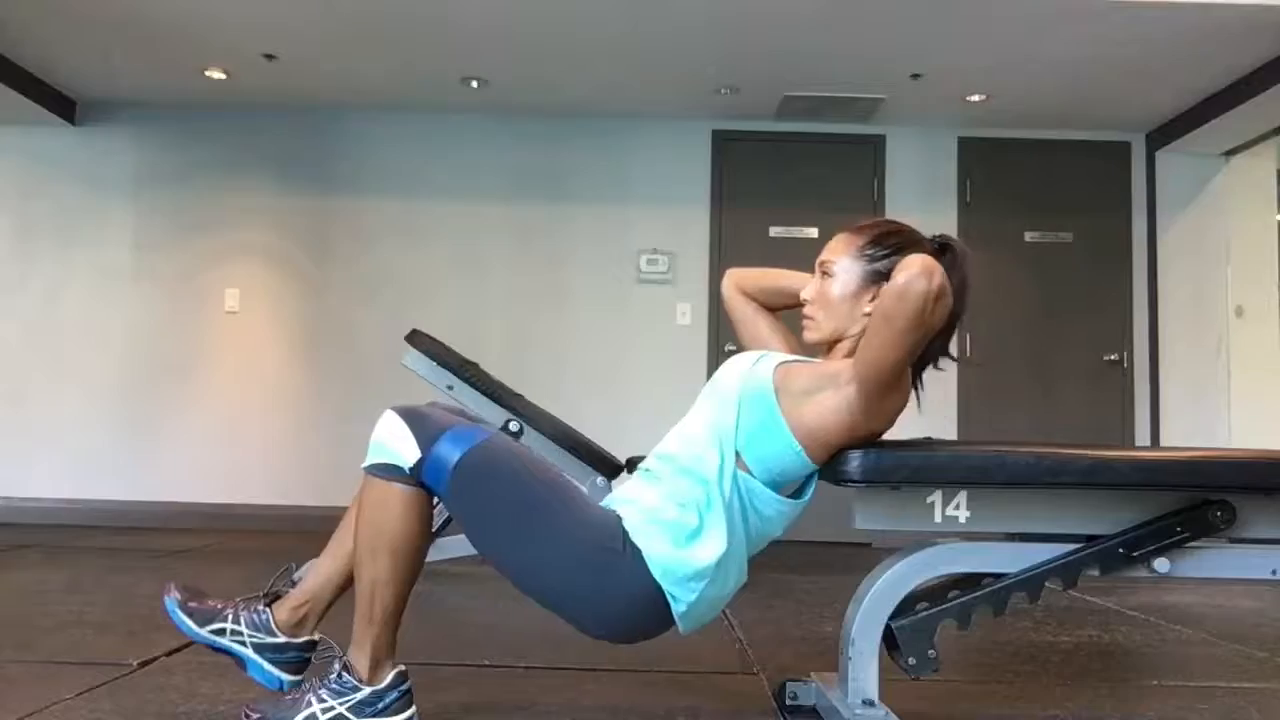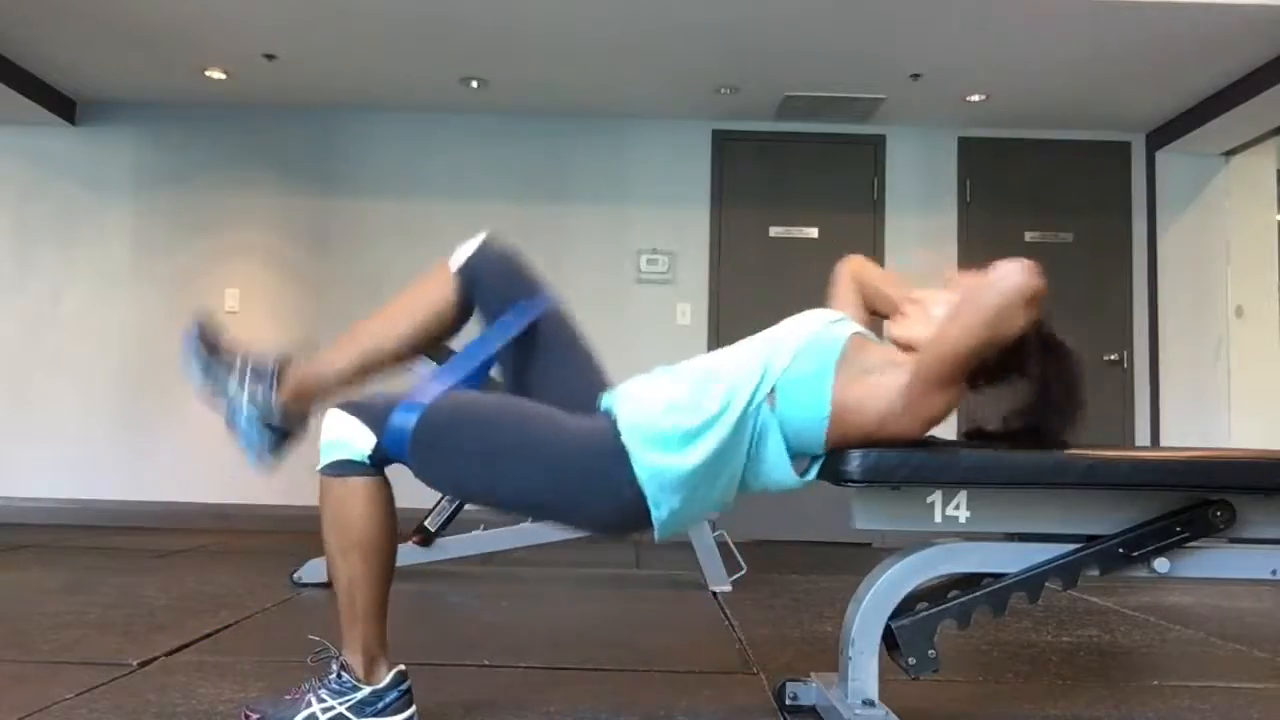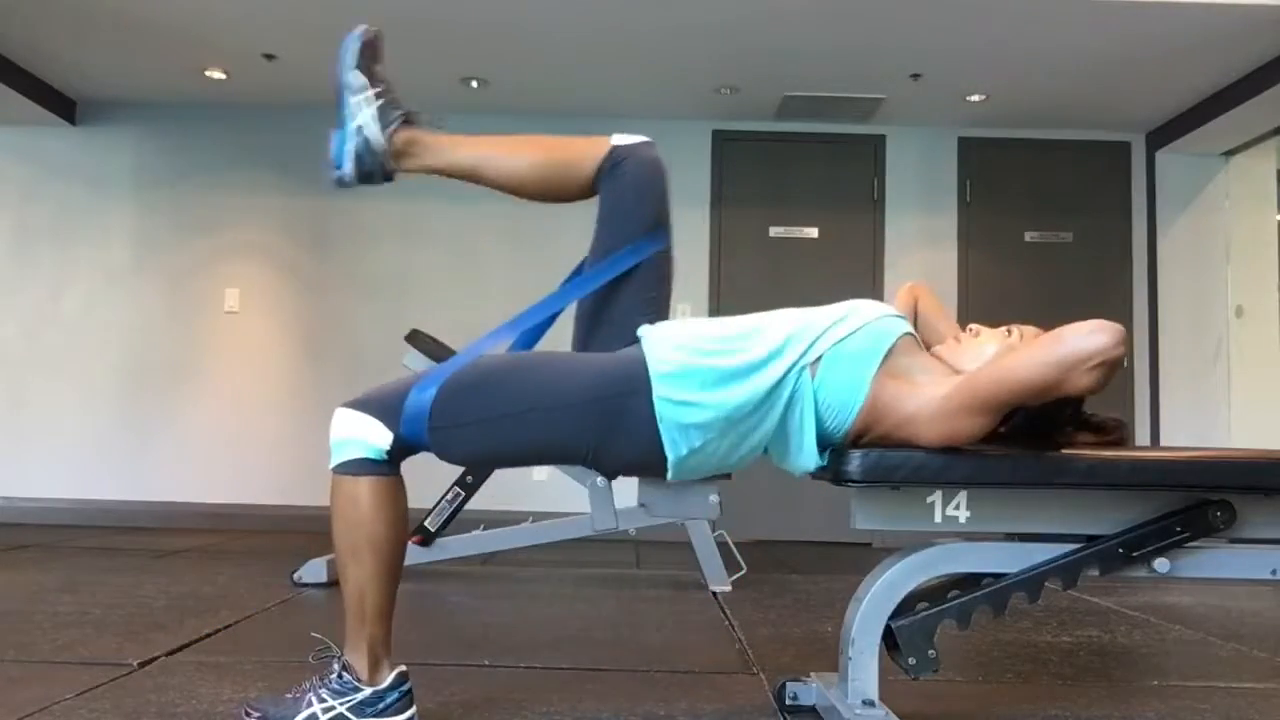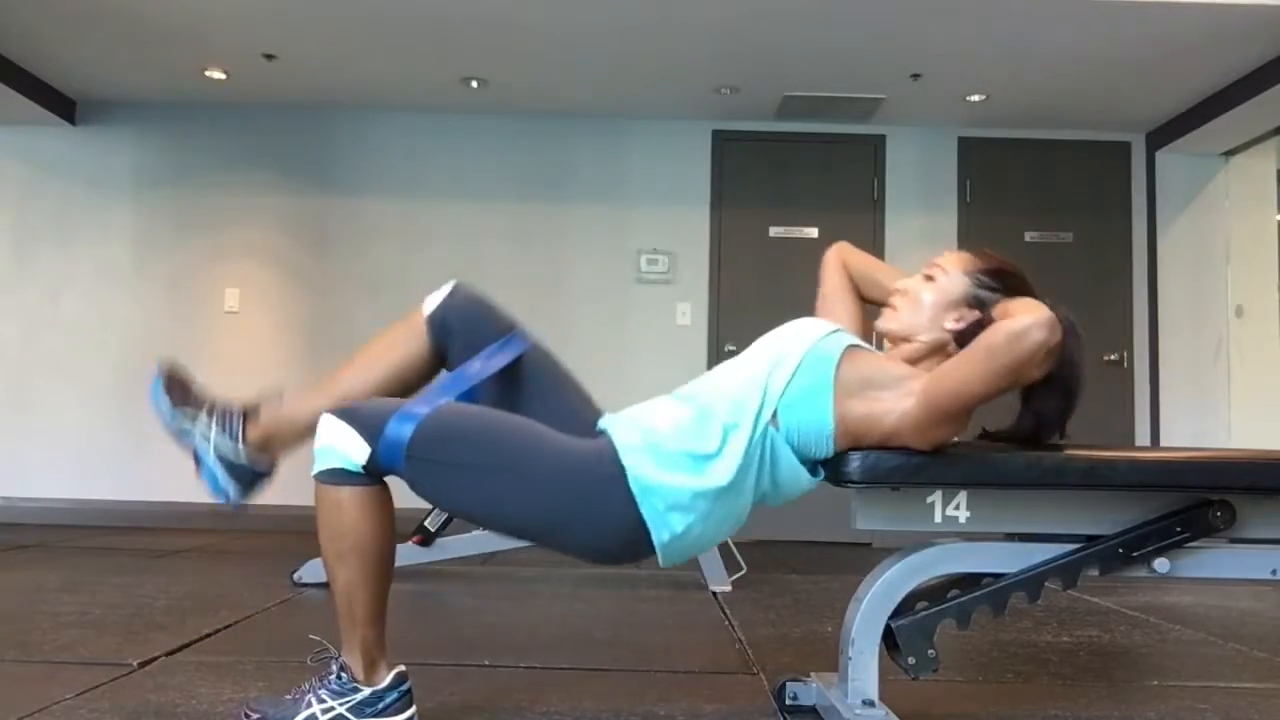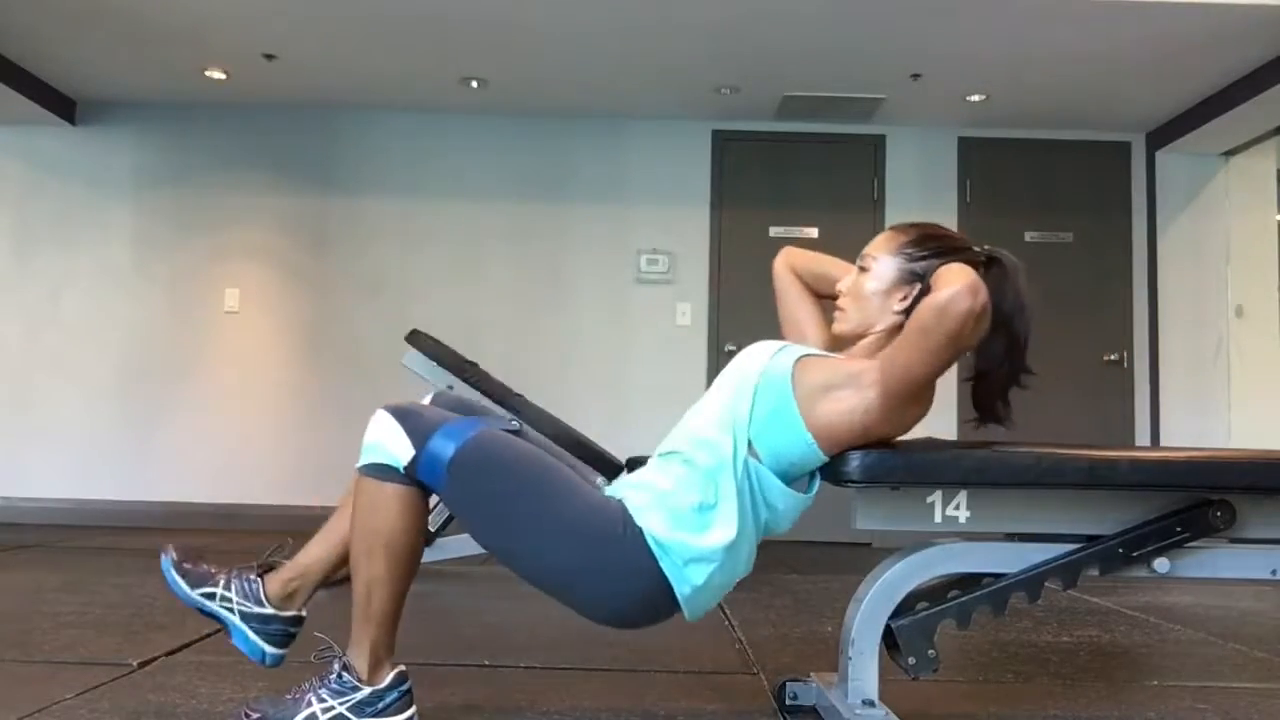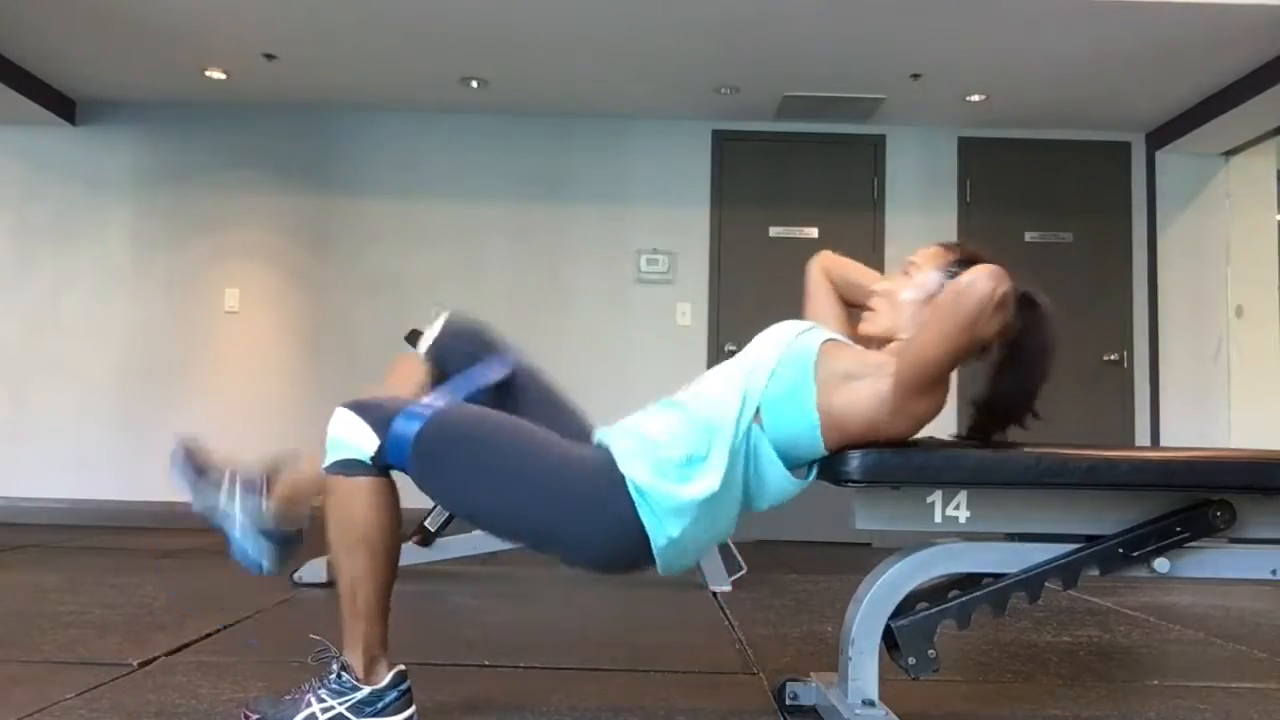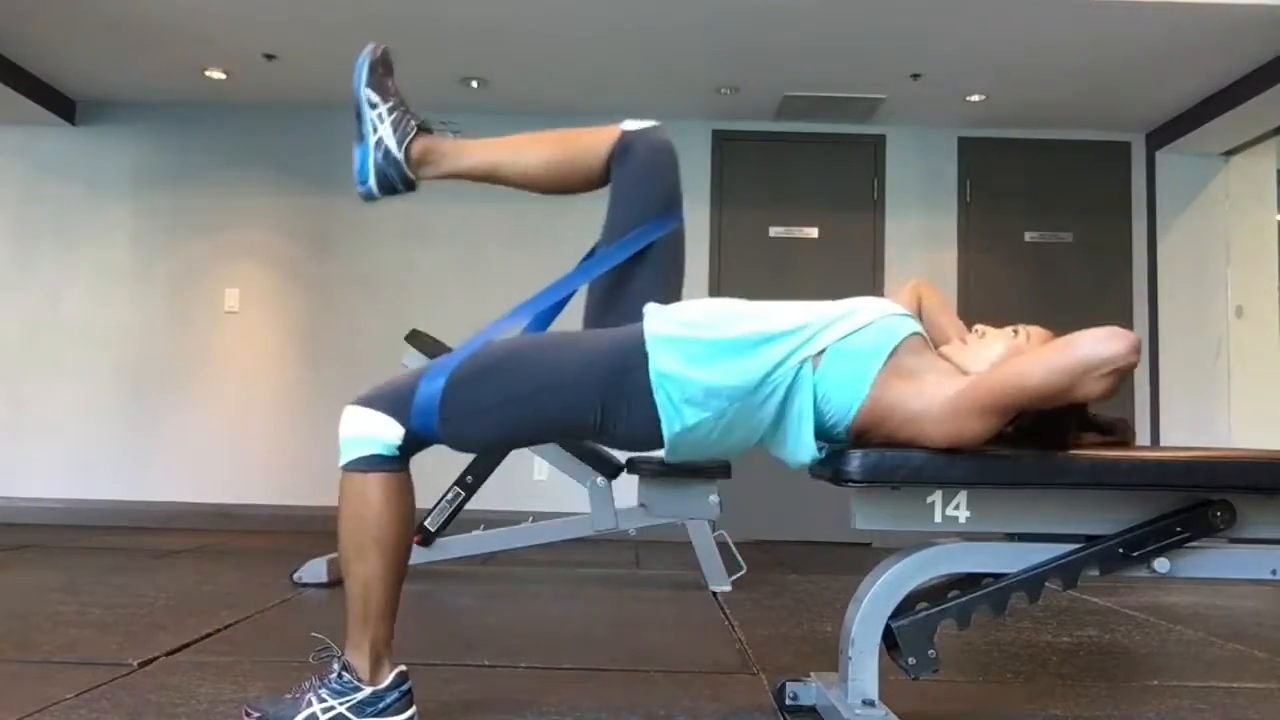
dt=0.5s
person 1, frame 1
left shoulder: (856, 396)
right shoulder: (797, 368)
left elbow: (925, 280)
right elbow: (735, 281)
left wrist: (895, 283)
right wrist: (826, 287)
left hip: (629, 577)
right hip: (624, 536)
left knee: (409, 437)
right knee: (433, 428)
right ankle: (286, 625)
person 1, frame 2
left shoulder: (908, 393)
right shoulder: (870, 355)
left elbow: (1015, 281)
right elbow: (849, 269)
left wrist: (935, 318)
right wrist: (916, 308)
left hip: (620, 468)
right hip: (614, 425)
left knee: (356, 431)
right knee: (484, 266)
right ankle: (283, 399)
person 1, frame 3
left shoulder: (944, 408)
right shoulder: (920, 367)
left elbow: (1102, 340)
right elbow: (913, 293)
left wrist: (997, 358)
right wrist: (952, 339)
left hip: (640, 404)
right hip: (644, 364)
left knee: (366, 428)
right knee: (632, 163)
right ankle: (396, 144)
person 1, frame 4
left shoulder: (915, 405)
right shoulder: (856, 357)
left elbow: (1037, 332)
right elbow: (839, 255)
left wrist: (981, 298)
right wrist: (911, 294)
left hip: (626, 499)
right hip: (618, 456)
left knee: (351, 434)
right knee: (455, 313)
right ankle: (252, 438)
person 1, frame 5
left shoulder: (877, 394)
right shoulder: (829, 363)
left elbow: (963, 300)
right elbow: (788, 260)
left wrist: (950, 268)
right wrist: (873, 274)
left hip: (635, 561)
right hip: (627, 521)
left knee: (402, 436)
right knee: (439, 416)
right ankle: (275, 600)
person 1, frame 6
left shoulder: (899, 391)
right shoulder: (851, 359)
left elbow: (991, 286)
right elbow: (822, 263)
left wrist: (933, 290)
right wrist: (886, 296)
left hip: (626, 499)
right hip: (615, 463)
left knee: (361, 428)
right knee: (448, 342)
right ankle: (275, 508)
person 1, frame 7
left shoulder: (960, 407)
right shoulder: (935, 365)
left elbow: (1113, 345)
right elbow: (917, 289)
left wrist: (991, 355)
right wrist: (961, 334)
left hip: (643, 380)
right hip: (654, 348)
left knee: (376, 424)
right knee: (643, 149)
right ankle: (415, 154)
